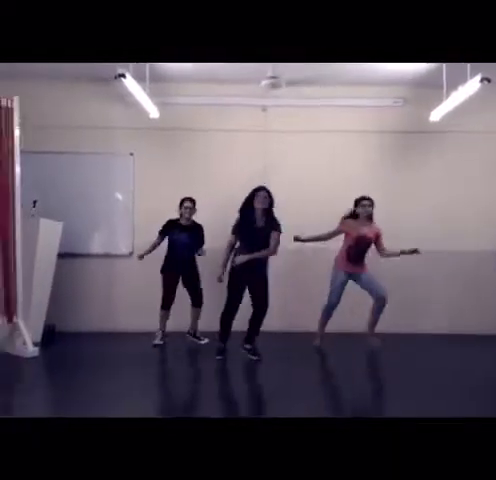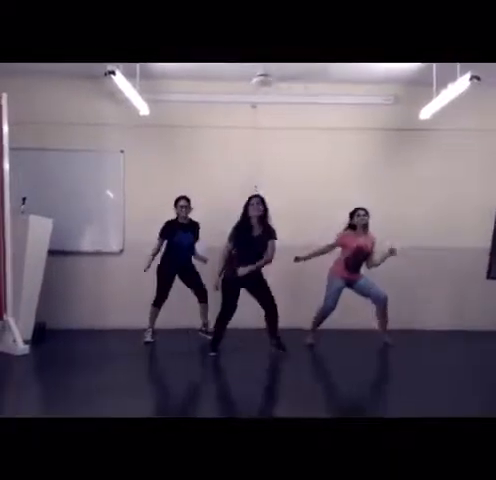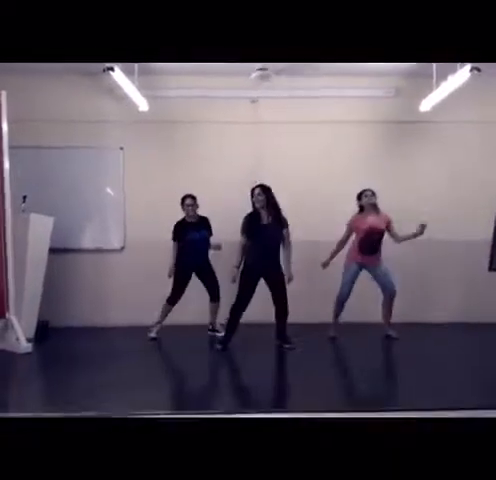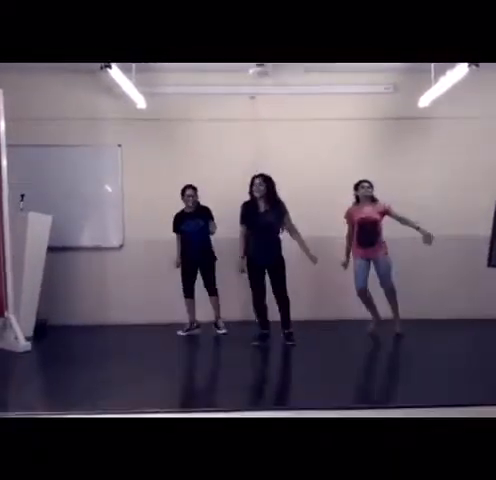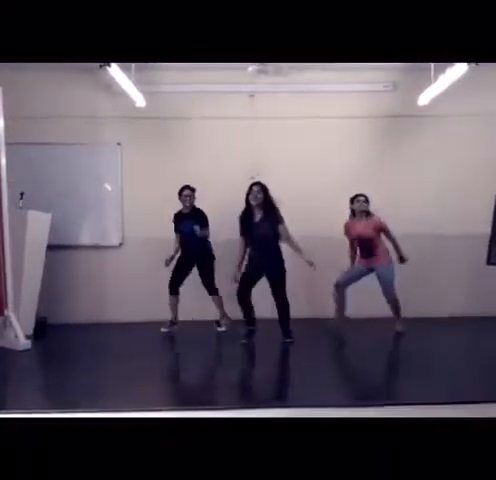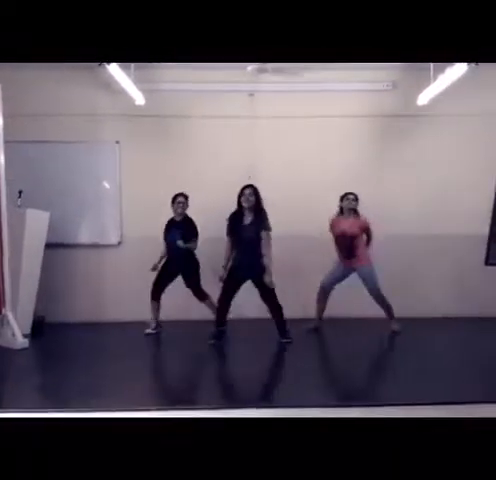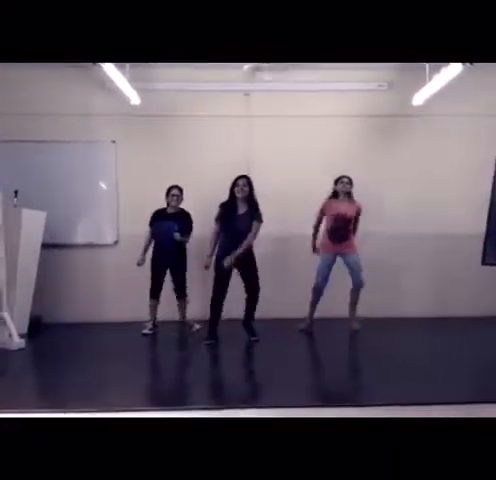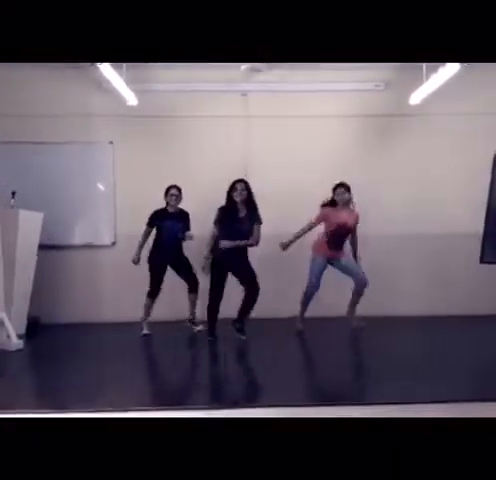
dt=0.2s
person 1, frame 1
left shoulder: (273, 224)
right shoulder: (242, 221)
left elbow: (272, 249)
right elbow: (230, 245)
left wrist: (248, 257)
right wrist: (222, 268)
left hip: (258, 270)
right hip: (238, 269)
left knee: (260, 307)
right knee: (231, 306)
left ankle: (249, 343)
right ankle: (221, 344)
person 1, frame 2
left shoulder: (269, 232)
right shoulder: (239, 228)
left elbow: (268, 257)
right elbow: (227, 252)
left wrist: (249, 268)
right wrist: (219, 275)
left hip: (254, 275)
right hip: (233, 275)
left knee: (271, 307)
right knee: (227, 310)
left ankle: (275, 340)
right ankle: (214, 343)
person 1, frame 3
left shoulder: (280, 220)
right shoulder: (250, 219)
left elbow: (286, 245)
right elbow: (243, 244)
left wrist: (288, 268)
right wrist: (236, 267)
left hip: (272, 266)
right hip: (251, 266)
left knee: (281, 301)
right knee: (241, 301)
left ankle: (281, 335)
right ankle: (226, 336)
person 1, frame 4
left shoulder: (278, 207)
right shoulder: (247, 208)
left elbow: (292, 231)
right elbow: (243, 234)
left wrist: (307, 251)
right wrist: (242, 257)
left hip: (274, 256)
right hip: (254, 257)
left knee: (280, 293)
right knee: (258, 294)
left ankle: (287, 331)
right ankle: (264, 331)
person 1, frame 5
left shoulder: (274, 215)
right shoulder: (245, 217)
left elbow: (287, 238)
right elbow: (244, 243)
left wrist: (303, 255)
right wrist: (238, 266)
left hip: (274, 262)
right hip: (256, 261)
left knee: (280, 297)
right knee: (242, 292)
left ankle: (286, 330)
right ankle: (250, 327)
person 1, frame 6
left shoulder: (261, 219)
right shoulder: (234, 218)
left elbow: (266, 247)
right elbow: (230, 245)
left wrist: (269, 272)
right wrist: (224, 267)
left hip: (257, 265)
right hip: (238, 265)
left knee: (270, 299)
right knee: (224, 298)
left ankle: (283, 331)
right ankle: (219, 330)
person 1, frame 7
left shoulder: (254, 211)
right shoulder: (225, 208)
left elbow: (250, 238)
right elbow: (216, 232)
left wrist: (234, 256)
right wrist: (209, 255)
left hip: (245, 256)
right hip: (224, 256)
left knee: (253, 290)
right knee: (218, 293)
left ankle: (248, 324)
right ankle: (212, 332)
person 1, frame 8
left shoulder: (253, 214)
right shoulder: (224, 211)
left elbow: (255, 240)
right elbow: (214, 235)
left wrist: (234, 243)
right wrist: (207, 257)
left hip: (239, 258)
right hip: (220, 258)
left knee: (253, 288)
right knee: (216, 293)
left ankle: (239, 321)
right ankle: (211, 330)
person 2, frame 1
left shoulder: (198, 229)
right shoulder: (171, 224)
left elbow: (199, 250)
right elbow: (158, 241)
left wrist: (200, 252)
right wrist: (145, 253)
left hip: (189, 267)
right hip: (171, 267)
left knee: (198, 297)
right knee: (167, 300)
left ankle: (193, 331)
right ankle: (161, 332)
person 2, frame 2
left shoulder: (195, 226)
right shoulder: (169, 225)
right elbow: (159, 245)
left wrist: (199, 257)
right wrist: (150, 260)
left hip: (186, 266)
right hip: (168, 266)
left knee: (202, 292)
right knee: (160, 297)
left ankle: (205, 327)
right ankle: (150, 329)
person 2, frame 3
left shoulder: (205, 222)
right shoulder: (180, 226)
left elbow: (206, 243)
right elbow: (176, 247)
left wrist: (213, 246)
right wrist: (172, 266)
left hip: (202, 263)
right hip: (184, 264)
left knee: (215, 292)
right knee: (175, 296)
left ankle: (212, 325)
right ankle: (158, 324)
person 2, frame 4
left shoulder: (204, 211)
right shoulder: (179, 217)
left elbow: (212, 232)
right elbow: (179, 239)
left wrist: (212, 226)
right wrist: (178, 256)
left hip: (205, 254)
right hip: (188, 256)
left knee: (210, 286)
right knee: (188, 288)
left ankle: (218, 321)
right ankle: (193, 324)
person 2, frame 5
left shoulder: (199, 213)
right shoulder: (177, 216)
left elbow: (207, 235)
right elbow: (179, 239)
left wrist: (200, 233)
right wrist: (172, 255)
left hip: (203, 254)
right hip: (187, 254)
left knee: (210, 286)
right knee: (173, 284)
left ankle: (222, 318)
right ankle: (173, 319)
person 2, frame 6
left shoulder: (189, 223)
right shoulder: (170, 223)
left elbow: (194, 245)
left wrist: (184, 245)
right wrist: (158, 262)
left hip: (188, 263)
right hip: (171, 263)
left knee: (198, 292)
right knee: (156, 291)
right ankle: (155, 323)
person 2, frame 7
left shoulder: (185, 216)
right shoulder: (158, 214)
left elbow: (187, 238)
right elbow: (151, 235)
left wrist: (181, 238)
right wrist: (142, 254)
left hip: (178, 257)
right hip: (159, 257)
left knee: (180, 289)
right knee: (155, 289)
left ankle: (183, 319)
right ankle: (152, 322)
person 2, frame 8
left shoulder: (184, 215)
right shoulder: (158, 214)
right elbow: (146, 233)
left wrist: (187, 237)
right wrist: (138, 252)
left hip: (177, 254)
right hip: (158, 255)
left knee: (193, 282)
right knee: (155, 288)
left ankle: (192, 318)
right ankle: (144, 321)
person 3, frame 1
left shoulder: (375, 230)
right shoulder: (349, 224)
left elbow: (383, 253)
right elbow: (329, 235)
left wrist: (403, 252)
right wrist: (305, 239)
left hip: (360, 270)
right hip: (342, 268)
left knee: (381, 297)
right knee: (333, 302)
left ankle: (371, 332)
right ankle: (319, 334)
person 3, frame 2
left shoulder: (371, 239)
right shoulder: (346, 236)
left elbow: (370, 264)
right elbow: (326, 249)
left wrist: (387, 254)
right wrist: (304, 258)
left hip: (356, 277)
right hip: (338, 275)
left knee: (382, 298)
right knee: (328, 307)
left ankle: (384, 333)
right ankle: (311, 332)
person 3, frame 3
left shoulder: (384, 218)
right shoulder: (356, 219)
left elbow: (397, 239)
right elbow: (344, 240)
left wrist: (416, 233)
right wrist: (330, 259)
left hip: (374, 261)
right hip: (355, 259)
left knee: (390, 290)
right knee: (344, 293)
left ankle: (387, 326)
right ankle: (334, 324)
person 3, frame 4
left shoulder: (380, 208)
right shoulder: (351, 212)
left elbow: (401, 219)
right elbow: (350, 235)
left wrist: (422, 231)
right wrist: (347, 257)
left hip: (379, 253)
right hip: (360, 255)
left knee: (387, 286)
right knee: (360, 288)
left ankle: (397, 320)
right ankle: (375, 317)
person 3, frame 5
left shoulder: (376, 222)
right shoulder: (348, 226)
left elbow: (390, 237)
left wrist: (400, 254)
right wrist: (352, 266)
left hip: (382, 262)
right hip: (364, 262)
left knee: (389, 295)
right knee: (339, 284)
left ankle: (398, 321)
right ankle: (340, 317)
person 3, frame 6
left shoulder: (361, 222)
right shoulder: (334, 222)
left elbow: (369, 238)
left hip: (362, 263)
right hip: (343, 263)
left knee: (376, 294)
right knee: (324, 287)
left ankle: (392, 319)
right ankle: (318, 321)
person 3, frame 7
left shoulder: (356, 206)
right shoulder: (329, 204)
right elbow: (318, 222)
right wrist: (313, 241)
left hip: (348, 249)
right hip: (328, 249)
left knee: (358, 282)
right knee: (319, 284)
left ankle: (352, 315)
right ankle: (309, 319)
person 3, frame 8
left shoulder: (354, 215)
right shoulder: (328, 212)
left elbow: (353, 238)
right elbow: (309, 226)
left wrist: (355, 258)
right wrist: (290, 241)
left hip: (338, 255)
right hip: (321, 253)
left knee: (362, 280)
right knee: (312, 287)
left ankle: (351, 311)
right ankle: (300, 318)
